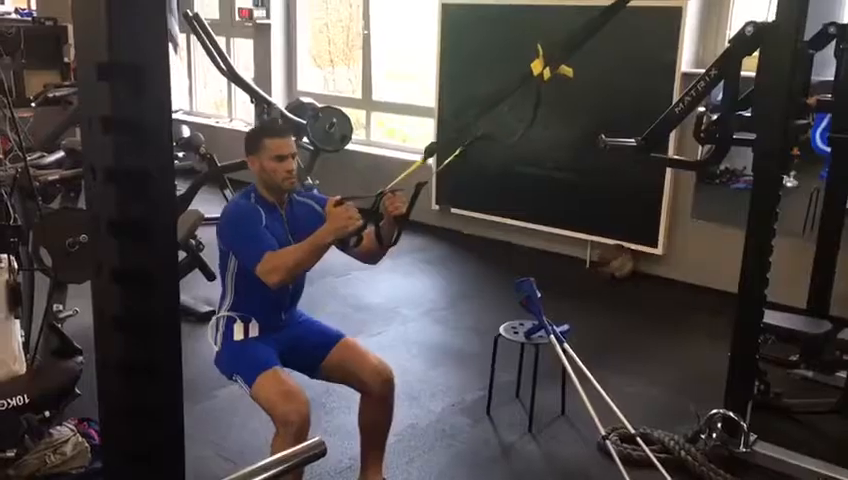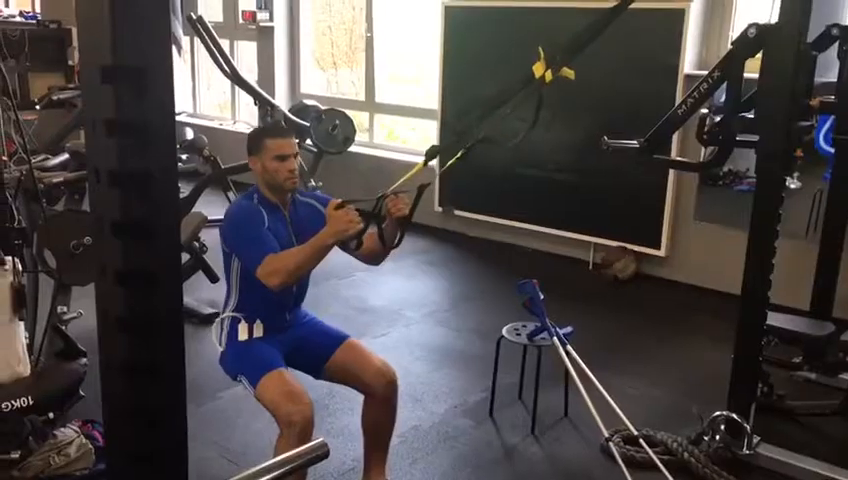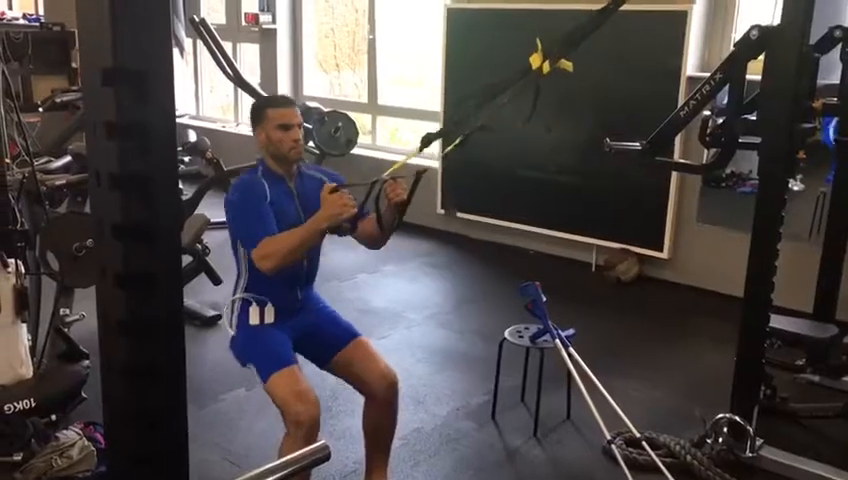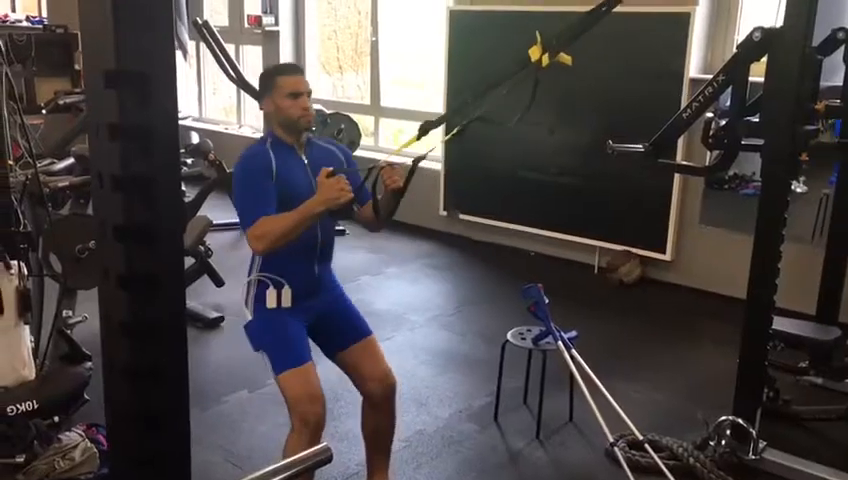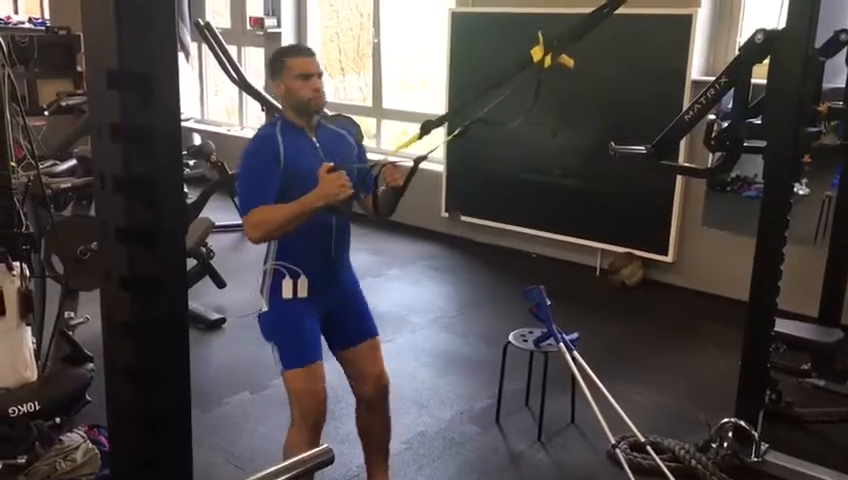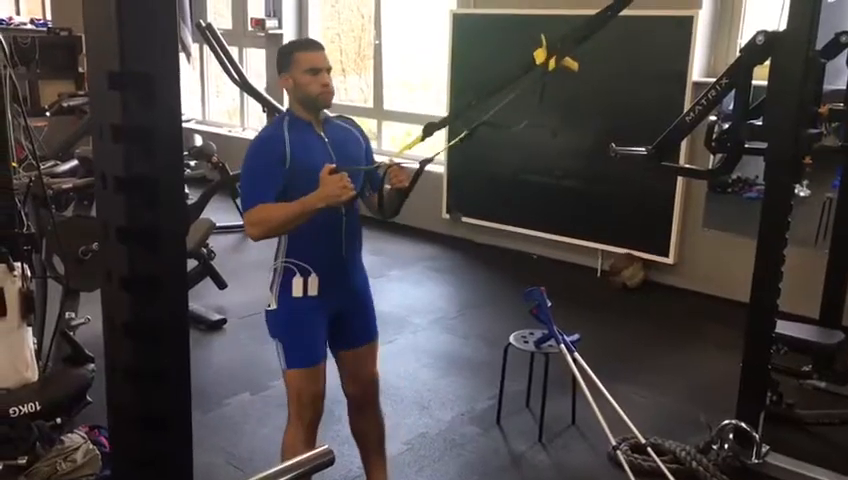
dt=0.2s
person 1, frame 1
left shoulder: (309, 203)
right shoulder: (240, 214)
left elbow: (367, 253)
right elbow: (274, 273)
left wrist: (389, 223)
right wrist: (330, 231)
left hip: (291, 322)
right hip: (243, 333)
left knee: (379, 378)
right knee: (294, 413)
person 1, frame 2
left shoulder: (312, 204)
right shoulder: (243, 215)
left elbow: (370, 254)
right elbow: (274, 275)
left wrist: (393, 225)
right wrist: (330, 234)
left hip: (296, 323)
right hip: (248, 334)
left knee: (382, 380)
right knee: (298, 414)
person 1, frame 3
left shoulder: (321, 179)
right shoulder: (247, 191)
left elbow: (371, 238)
right elbow: (268, 259)
left wrist: (392, 209)
right wrist: (324, 219)
left hip: (308, 306)
right hip: (259, 318)
left knee: (384, 384)
right knee: (304, 414)
person 1, frame 4
left shoulder: (332, 153)
right shoulder: (256, 162)
left elbow: (371, 220)
right elbow: (261, 239)
left wrist: (390, 194)
right wrist: (320, 202)
left hip: (325, 289)
right hip: (275, 300)
left knee: (381, 386)
right knee: (310, 413)
person 1, frame 5
left shoulder: (343, 139)
right shoulder: (266, 147)
left elbow: (375, 209)
right elbow: (256, 227)
left wrist: (391, 189)
right wrist: (317, 197)
left hip: (341, 281)
right hip: (291, 290)
left knee: (375, 388)
right knee: (310, 411)
person 1, frame 6
left shoulder: (351, 134)
right shoulder: (272, 143)
left elbow: (378, 206)
right elbow: (256, 224)
left wrist: (395, 188)
right wrist: (319, 198)
left hip: (351, 281)
right hip: (301, 288)
left knee: (364, 393)
right knee: (306, 411)
